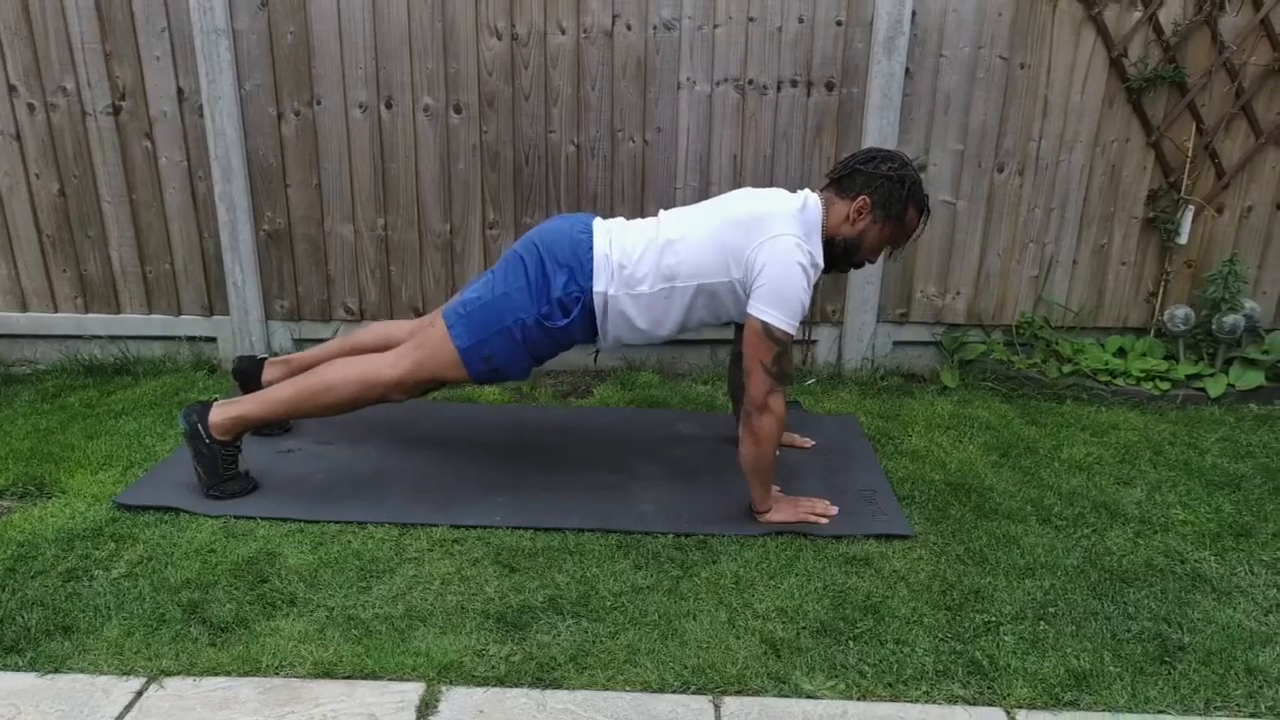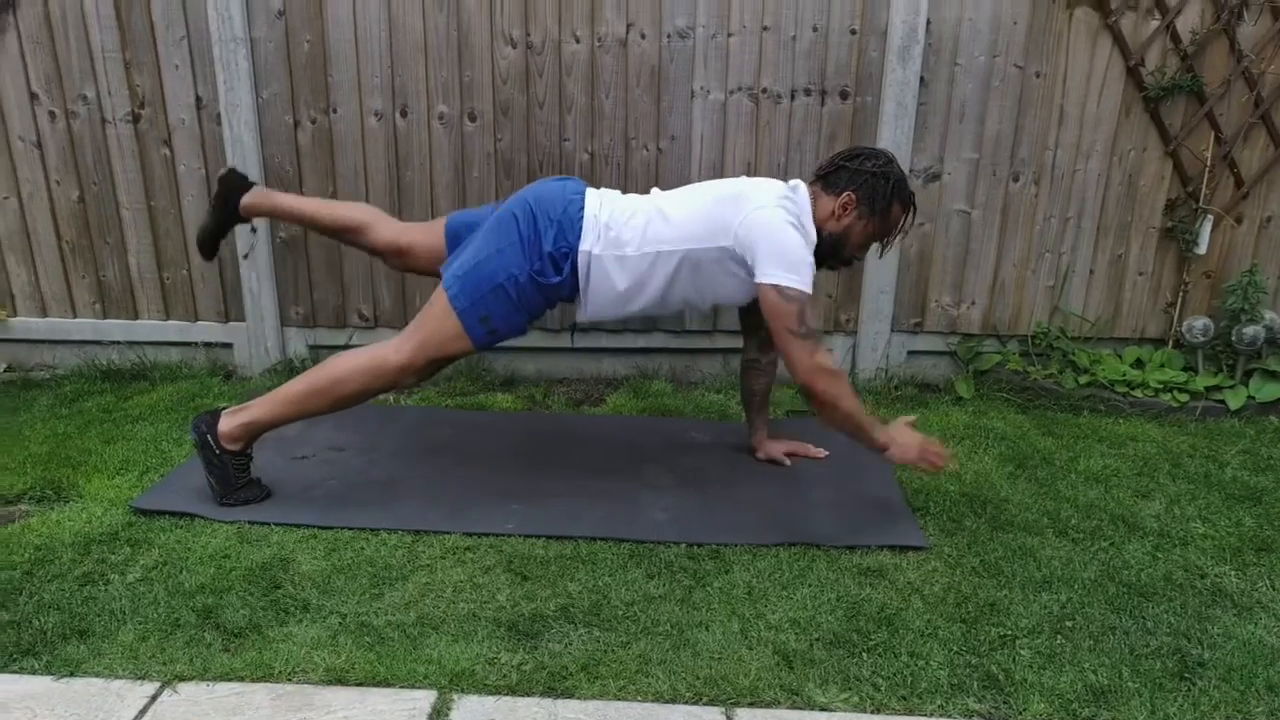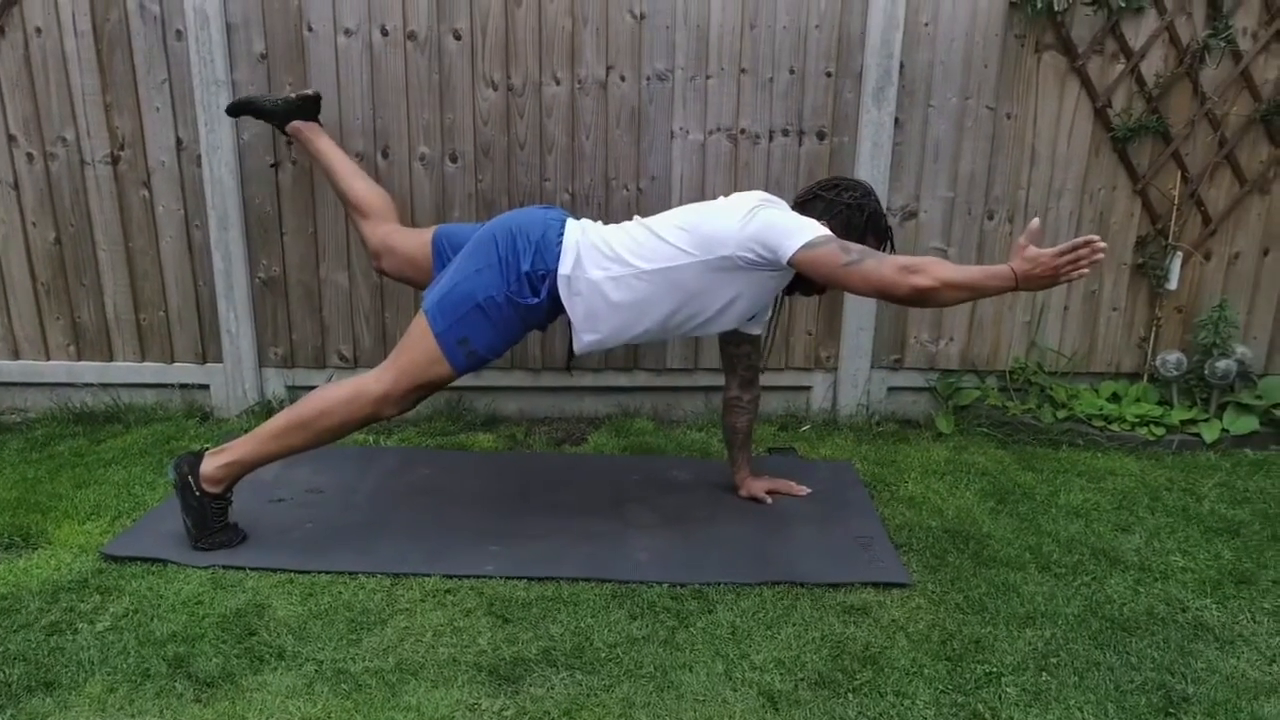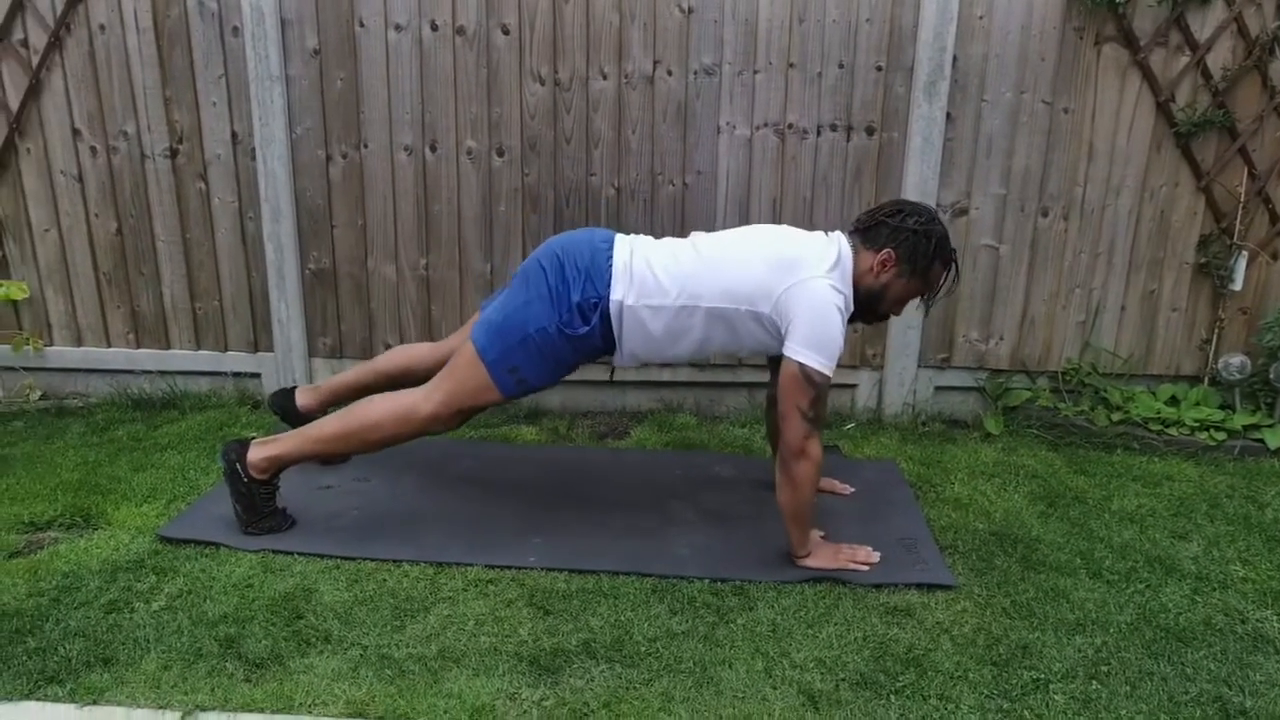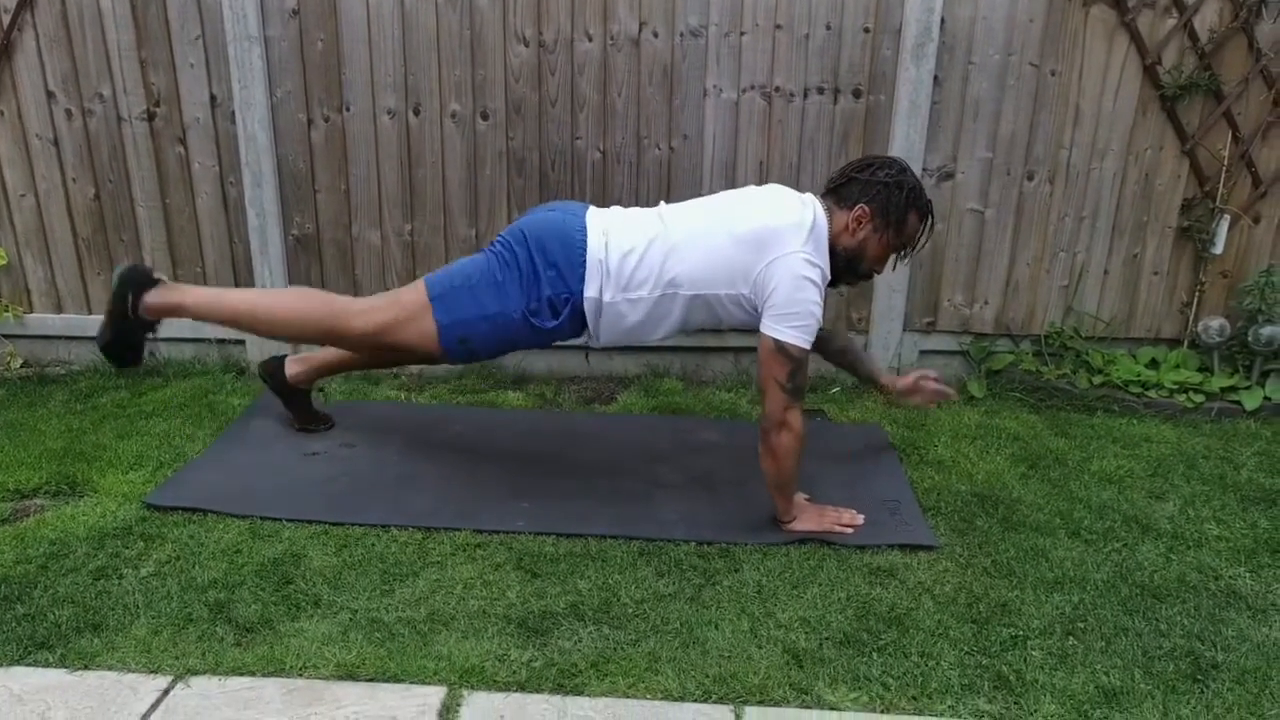
dt=1s
person 1, frame 1
left shoulder: (782, 214)
right shoulder: (790, 257)
left elbow: (745, 365)
right elbow: (763, 391)
left wrist: (754, 425)
right wrist: (767, 500)
left hip: (572, 250)
right hip: (566, 287)
left knee: (422, 337)
right knee: (409, 373)
left ankle: (270, 371)
right ankle: (222, 421)
person 1, frame 2
left shoulder: (777, 210)
right shoulder: (782, 231)
left elbow: (759, 342)
right elbow: (811, 365)
left wrist: (760, 434)
right wrist: (883, 436)
left hip: (562, 217)
right hip: (552, 239)
left knee: (390, 238)
right knee: (410, 356)
left ankle: (246, 198)
right ankle: (232, 428)
person 1, frame 3
left shoulder: (758, 280)
right shoulder: (772, 227)
left elbow: (741, 379)
right elbow: (906, 283)
left wrist: (744, 473)
right wrist: (1016, 275)
left hip: (537, 257)
right hip: (534, 261)
left knee: (387, 243)
right knee: (391, 389)
left ankle: (299, 126)
right ankle: (212, 471)
person 1, frame 4
left shoulder: (812, 258)
right shoulder: (823, 299)
left elbow: (780, 397)
right elbow: (800, 438)
left wrist: (795, 470)
right wrist: (805, 545)
left hip: (586, 267)
right hip: (583, 294)
left knee: (446, 358)
right knee: (441, 403)
left ankle: (307, 400)
right ankle: (260, 459)
person 1, frame 5
left shoulder: (791, 212)
right shoulder: (800, 270)
left elbow: (805, 327)
right elbow: (780, 413)
left wrist: (884, 378)
right wrist: (792, 509)
left hip: (563, 240)
right hip: (558, 283)
left knee: (389, 327)
right knee: (371, 322)
left ankle: (294, 375)
right ankle: (155, 297)
